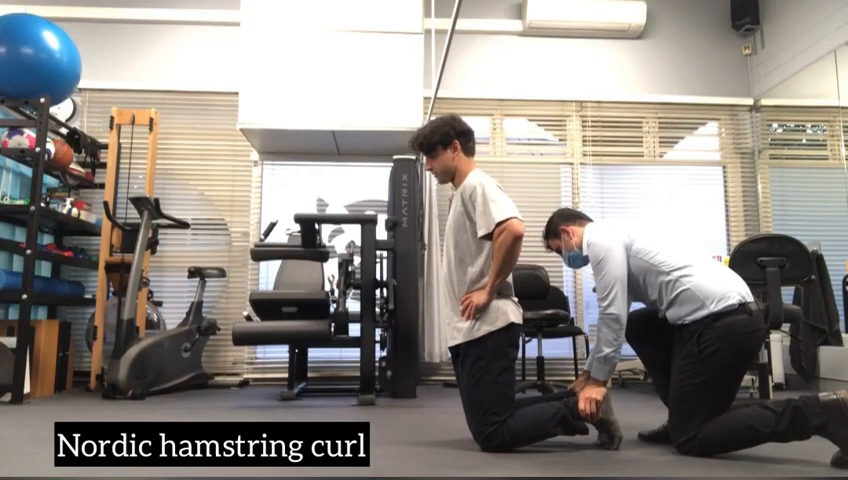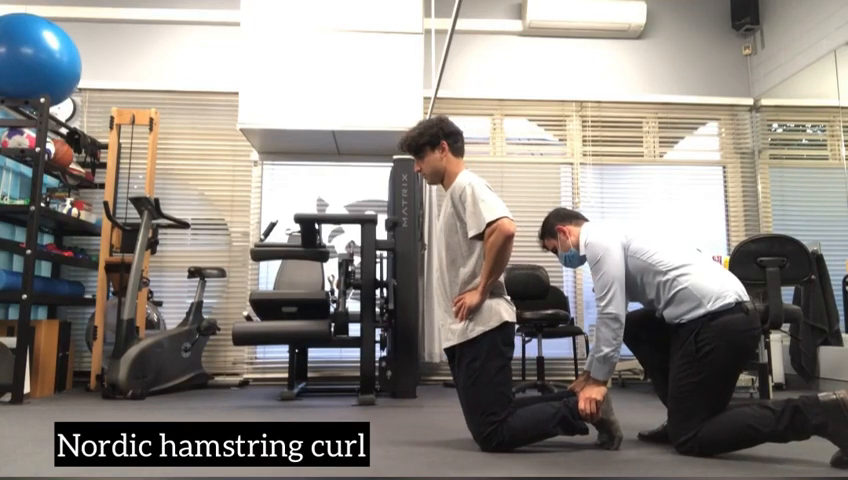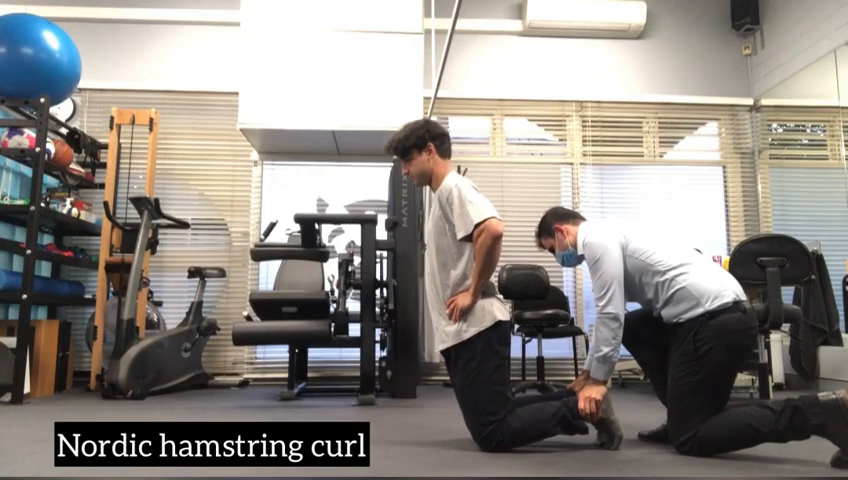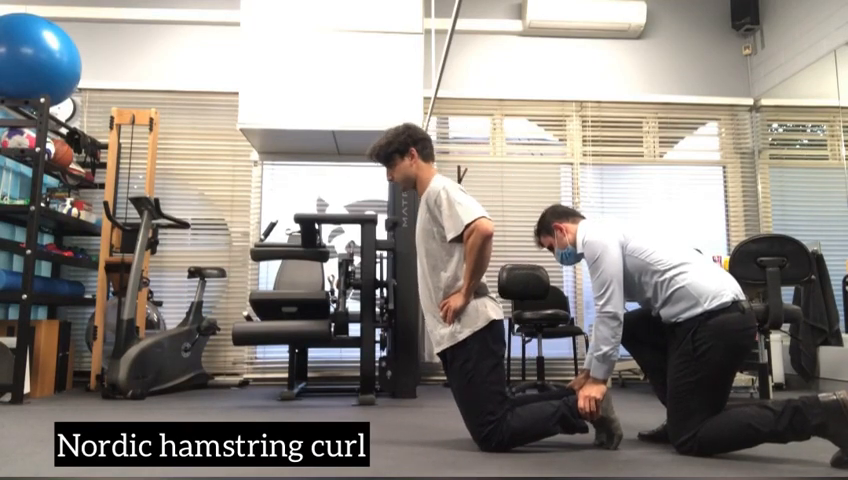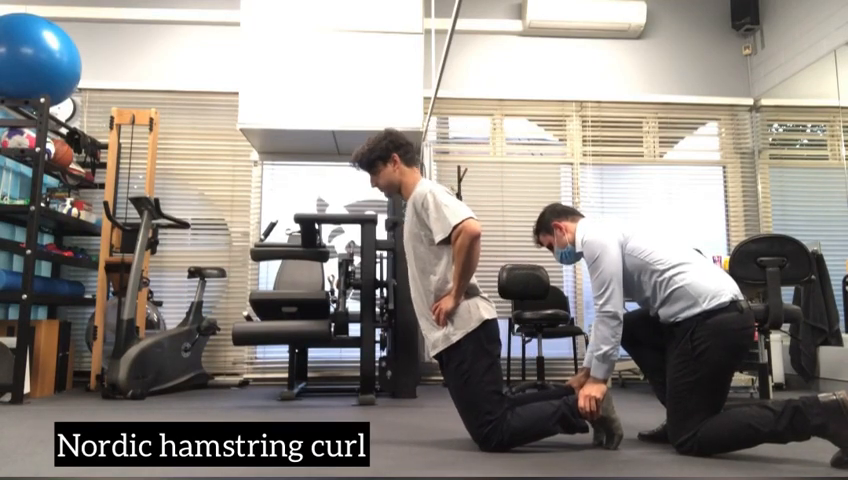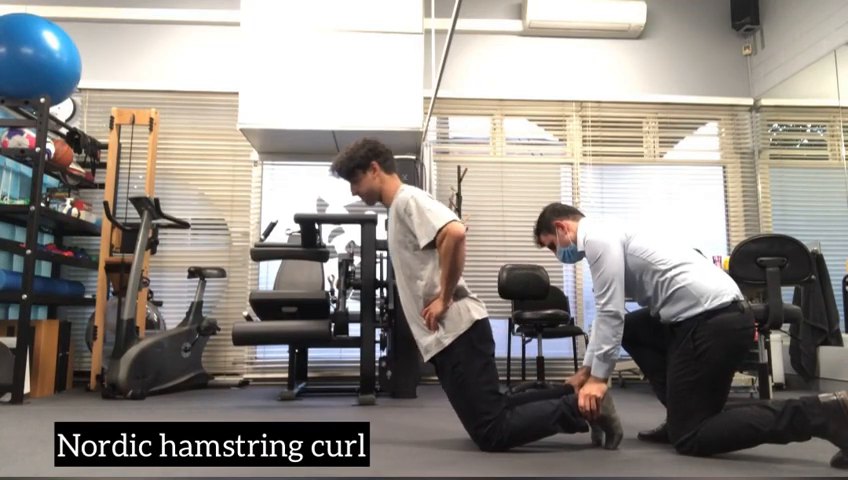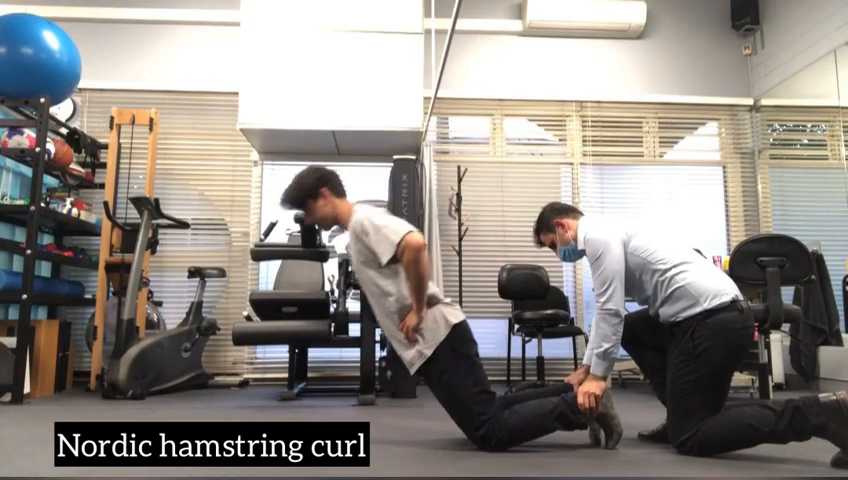
dt=0.4s
person 1, frame 1
left shoulder: (477, 185)
right shoulder: (463, 193)
left elbow: (513, 230)
left wrist: (490, 290)
left hip: (487, 325)
right hip: (471, 328)
left knee: (493, 434)
right knee: (491, 423)
right ankle: (578, 402)
person 1, frame 2
left shoulder: (466, 186)
right shoulder: (454, 193)
left elbow: (504, 229)
left wrist: (482, 290)
left hip: (481, 325)
right hip: (465, 328)
left knee: (493, 434)
right knee: (491, 422)
left ankle: (582, 408)
right ankle: (577, 402)
person 1, frame 3
left shoulder: (454, 188)
right shoulder: (442, 195)
left elbow: (493, 230)
left wrist: (473, 292)
left hip: (475, 326)
right hip: (461, 329)
left knee: (493, 434)
right knee: (492, 421)
right ankle: (577, 401)
person 1, frame 4
left shoulder: (440, 190)
right shoulder: (430, 197)
left elbow: (483, 230)
left wrist: (465, 293)
left hip: (470, 327)
right hip: (457, 330)
left knee: (493, 433)
right knee: (492, 419)
right ankle: (577, 400)
person 1, frame 5
left shoulder: (426, 193)
right shoulder: (415, 203)
left elbow: (470, 231)
left wrist: (455, 295)
left hip: (463, 328)
right hip: (452, 331)
left knee: (493, 433)
right knee: (493, 418)
right ankle: (577, 398)
person 1, frame 6
left shoulder: (407, 200)
right shoulder: (398, 209)
left elbow: (455, 233)
left wrist: (444, 298)
left hip: (455, 329)
right hip: (446, 334)
left knee: (492, 433)
right knee: (492, 418)
right ankle: (577, 396)
person 1, frame 7
left shoulder: (364, 222)
right shoulder: (359, 228)
left elbow: (414, 244)
left wrist: (417, 310)
left hip: (437, 337)
right hip: (434, 340)
left knee: (490, 431)
right knee: (487, 419)
left ankle: (578, 403)
right ankle: (576, 396)
person 2, frame 1
left shoulder: (601, 239)
right shoulder: (612, 239)
left elbow: (612, 316)
right elbow: (617, 317)
left wrist: (597, 380)
right wrist: (588, 372)
left hip: (723, 324)
right hip: (724, 314)
left knee: (690, 439)
right knee: (636, 326)
left ankle: (821, 413)
right ankle: (683, 418)
person 2, frame 2
left shoulder: (599, 239)
right shoulder: (612, 239)
left elbow: (611, 315)
right elbow: (615, 316)
left wrist: (597, 380)
right wrist: (588, 372)
left hip: (718, 323)
right hip: (722, 314)
left knee: (689, 438)
right knee: (633, 327)
left ankle: (822, 413)
right ankle: (682, 416)
person 2, frame 3
left shoulder: (597, 239)
right shoulder: (608, 237)
left elbow: (610, 314)
right elbow: (611, 315)
left wrist: (597, 379)
right wrist: (587, 371)
left hip: (715, 322)
right hip: (719, 313)
left knee: (690, 438)
right knee: (631, 327)
left ankle: (821, 412)
right ankle: (681, 416)
person 2, frame 4
left shoulder: (597, 238)
right shoulder: (608, 237)
left elbow: (609, 313)
right elbow: (610, 314)
left wrist: (597, 378)
right wrist: (587, 371)
left hip: (715, 322)
right hip: (718, 313)
left knee: (689, 438)
right knee: (631, 328)
left ankle: (823, 413)
right ankle: (681, 415)
person 2, frame 5
left shoulder: (596, 238)
right shoulder: (606, 236)
left elbow: (609, 313)
right elbow: (608, 313)
left wrist: (598, 378)
right wrist: (586, 369)
left hip: (712, 322)
right hip: (715, 313)
left knee: (689, 438)
right knee: (630, 329)
right ankle: (681, 415)
person 2, frame 6
left shoulder: (598, 236)
right shoulder: (608, 236)
left elbow: (611, 312)
right elbow: (607, 312)
left wrist: (598, 377)
right wrist: (586, 368)
left hip: (714, 322)
right hip: (715, 314)
left knee: (690, 438)
right knee: (630, 330)
right ankle: (681, 415)
person 2, frame 7
left shoulder: (598, 234)
right shoulder: (607, 235)
left elbow: (610, 310)
right elbow: (606, 309)
left wrist: (597, 374)
right wrist: (585, 367)
left hip: (712, 322)
right hip: (714, 314)
left knee: (689, 438)
right knee: (630, 330)
right ankle: (681, 415)
